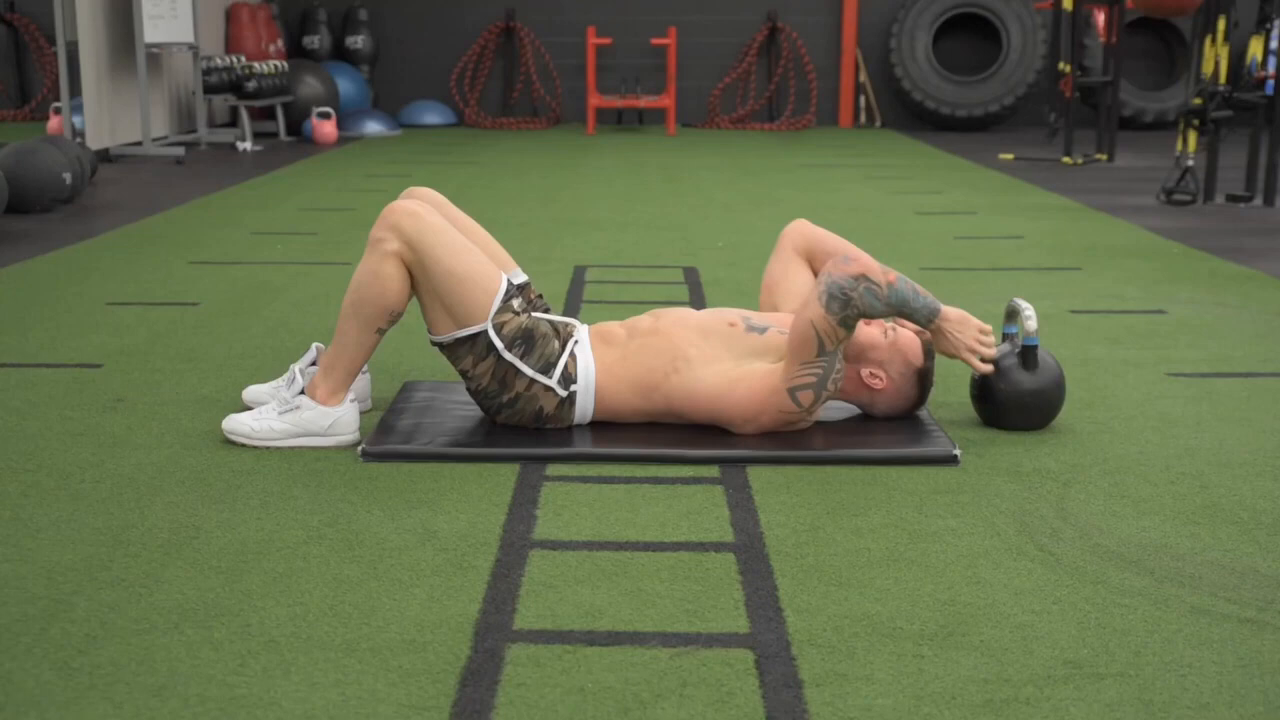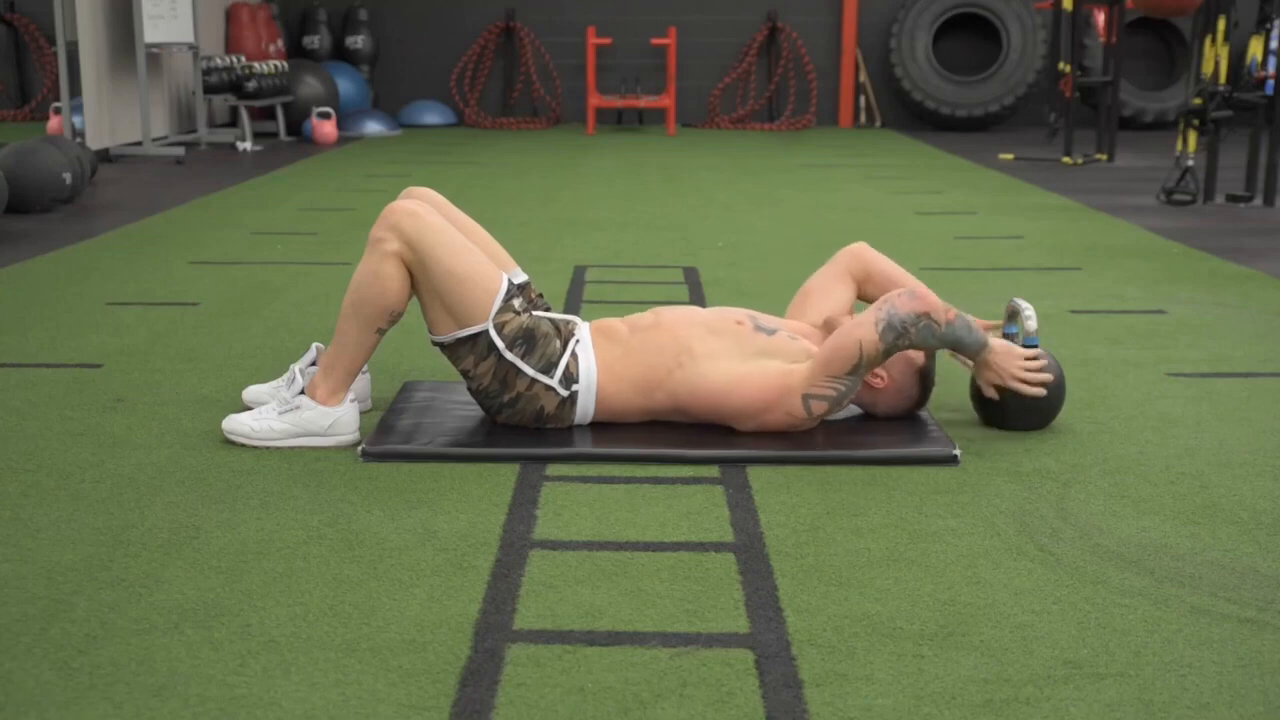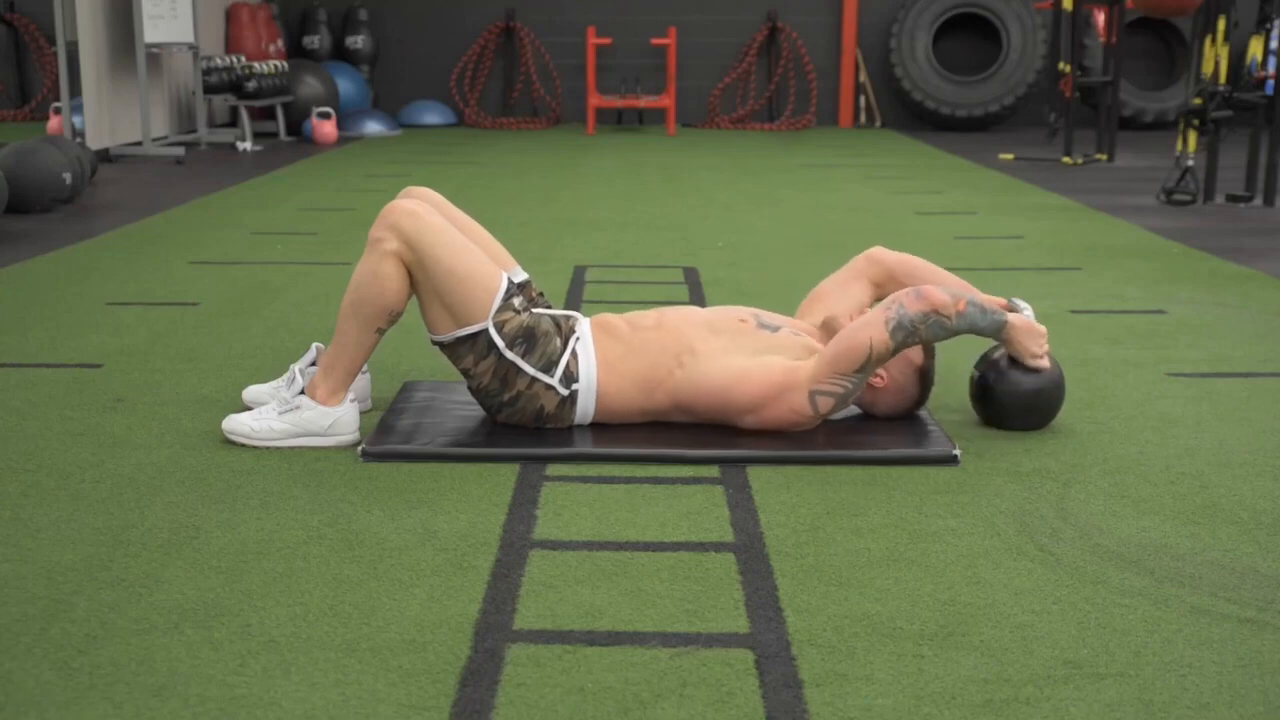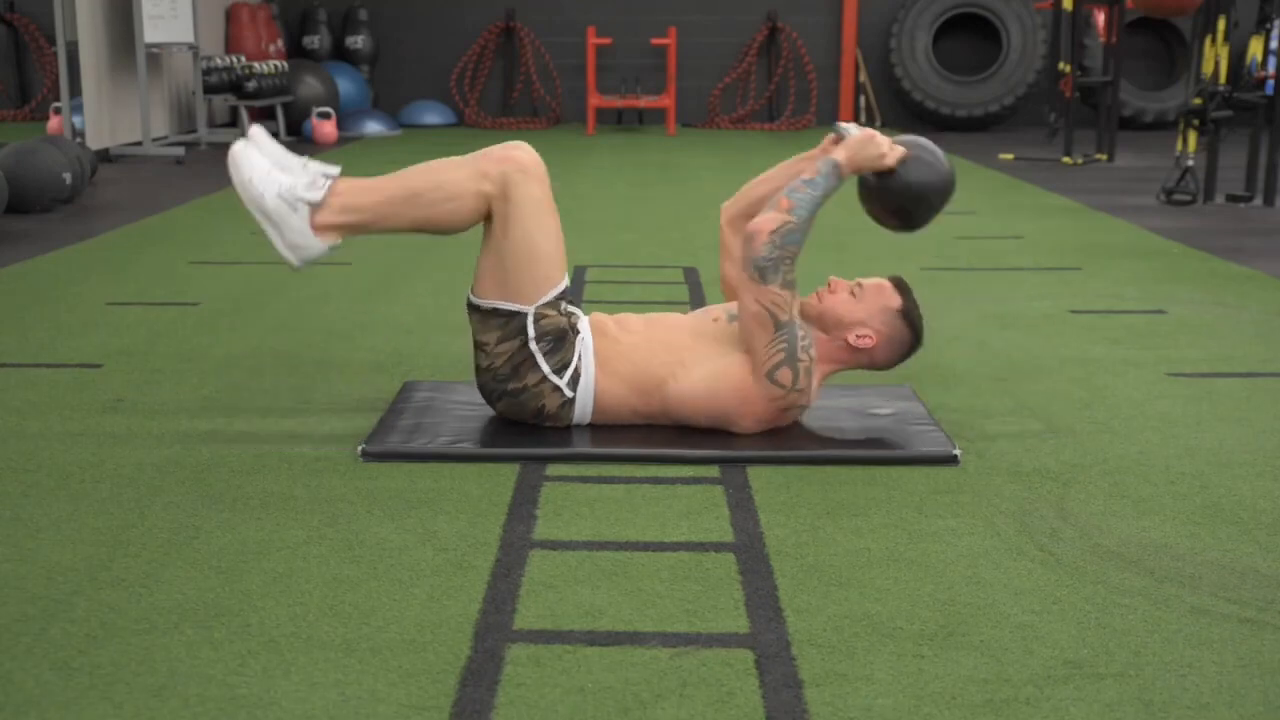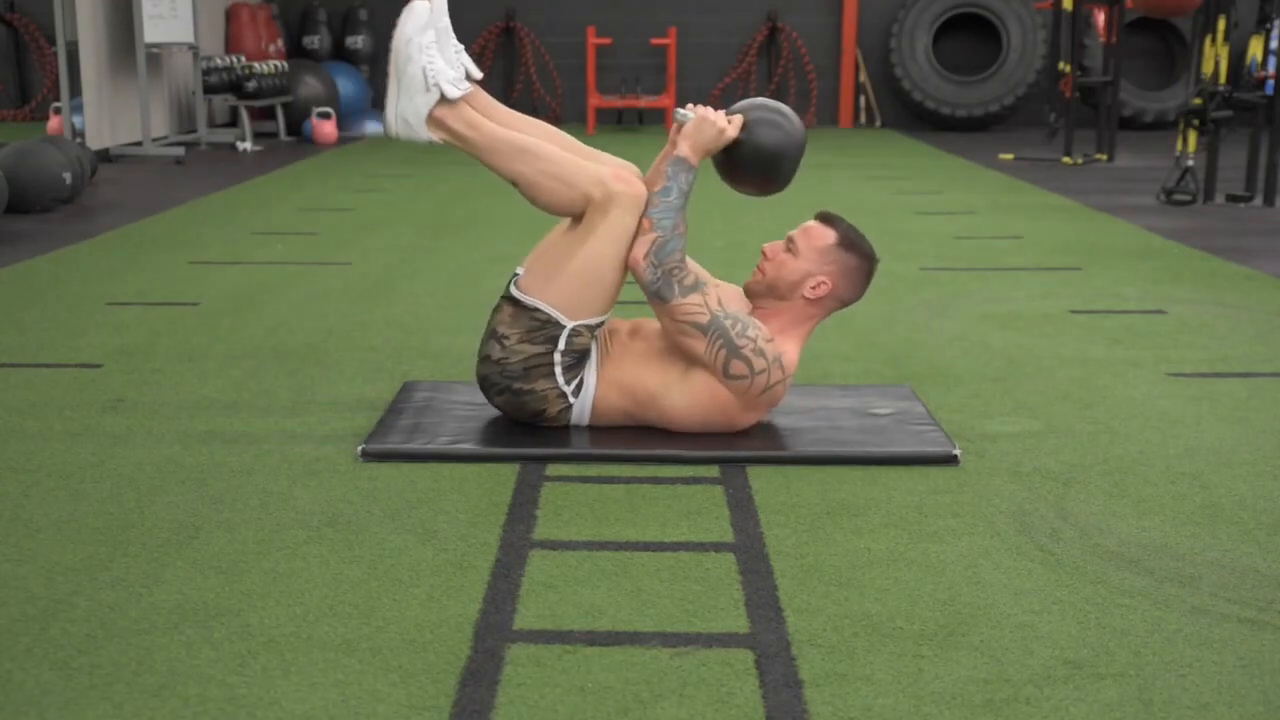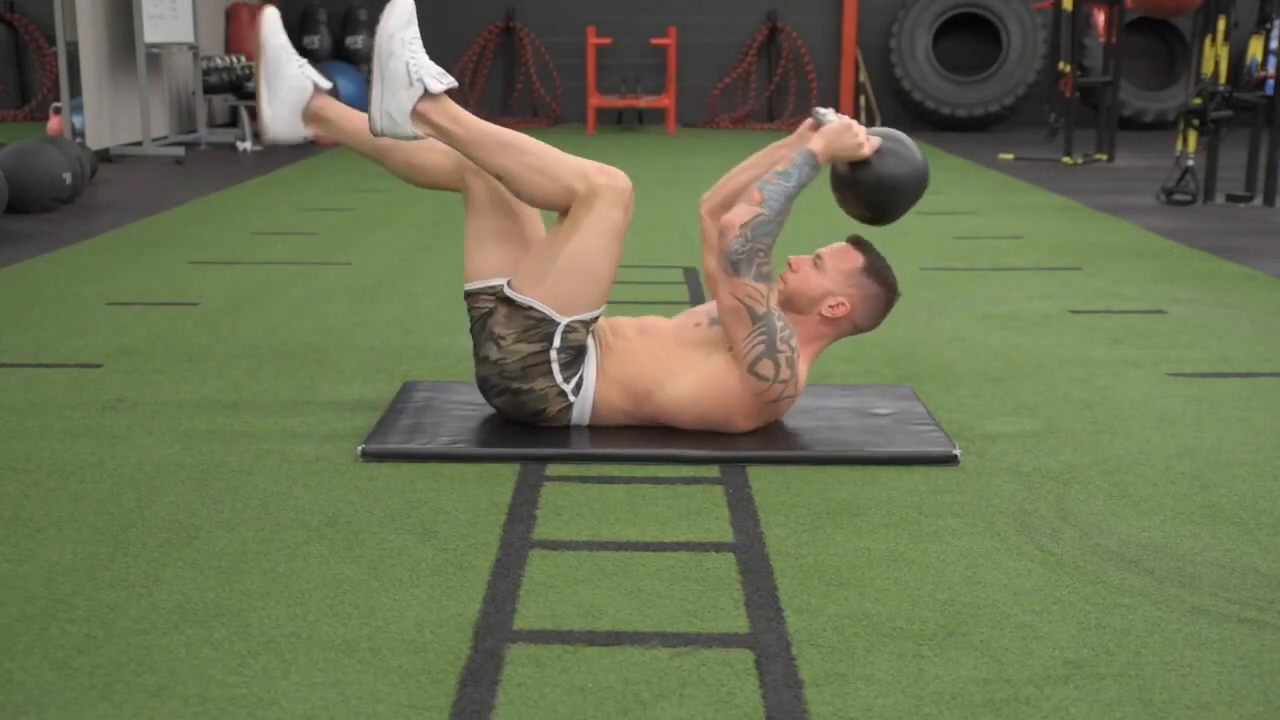
dt=0.7s
person 1, frame 1
left shoulder: (804, 390)
right shoulder: (794, 333)
left elbow: (853, 278)
right elbow: (800, 234)
left wrist: (937, 316)
right wrist: (932, 308)
left hip: (542, 381)
right hip: (555, 343)
left knee: (401, 226)
right knee: (416, 204)
left ankle: (323, 404)
right ankle: (335, 375)
person 1, frame 2
left shoulder: (811, 397)
right shoulder: (810, 335)
left elbow: (913, 307)
right elbow: (858, 256)
left wrist: (982, 350)
right wrist: (970, 327)
left hip: (543, 383)
right hip: (561, 340)
left knee: (401, 225)
right knee: (416, 202)
left ankle: (324, 404)
right ankle: (334, 373)
person 1, frame 3
left shoulder: (812, 396)
right shoulder: (814, 339)
left elbow: (924, 303)
right elbow: (878, 263)
left wrist: (1001, 324)
right wrist: (997, 304)
left hip: (543, 380)
right hip: (558, 339)
left knee: (400, 225)
right knee: (415, 203)
left ankle: (324, 404)
right ankle: (335, 373)
person 1, frame 4
left shoulder: (785, 384)
right shoulder: (772, 350)
left elbow: (760, 243)
right elbow: (736, 216)
left wrist: (840, 162)
right wrist: (833, 154)
left hip: (540, 373)
right hip: (558, 347)
left knee: (512, 164)
right knee: (505, 174)
left ankle: (315, 215)
right ankle: (322, 201)
person 1, frame 5
left shoulder: (760, 365)
right shoulder: (746, 315)
left elbow: (649, 262)
right elbow: (651, 236)
left wrist: (688, 155)
right wrist: (680, 147)
left hip: (534, 375)
right hip: (547, 364)
left knee: (619, 192)
right knee: (624, 192)
left ankle: (438, 110)
right ankle: (454, 92)
person 1, frame 6
left shoulder: (773, 373)
right shoulder: (761, 334)
left elbow: (735, 236)
right elbow: (721, 209)
left wrist: (814, 150)
right wrist: (812, 142)
left hip: (534, 371)
right hip: (544, 357)
left knee: (605, 187)
right knee: (482, 166)
left ankle: (423, 102)
right ankle: (307, 107)
